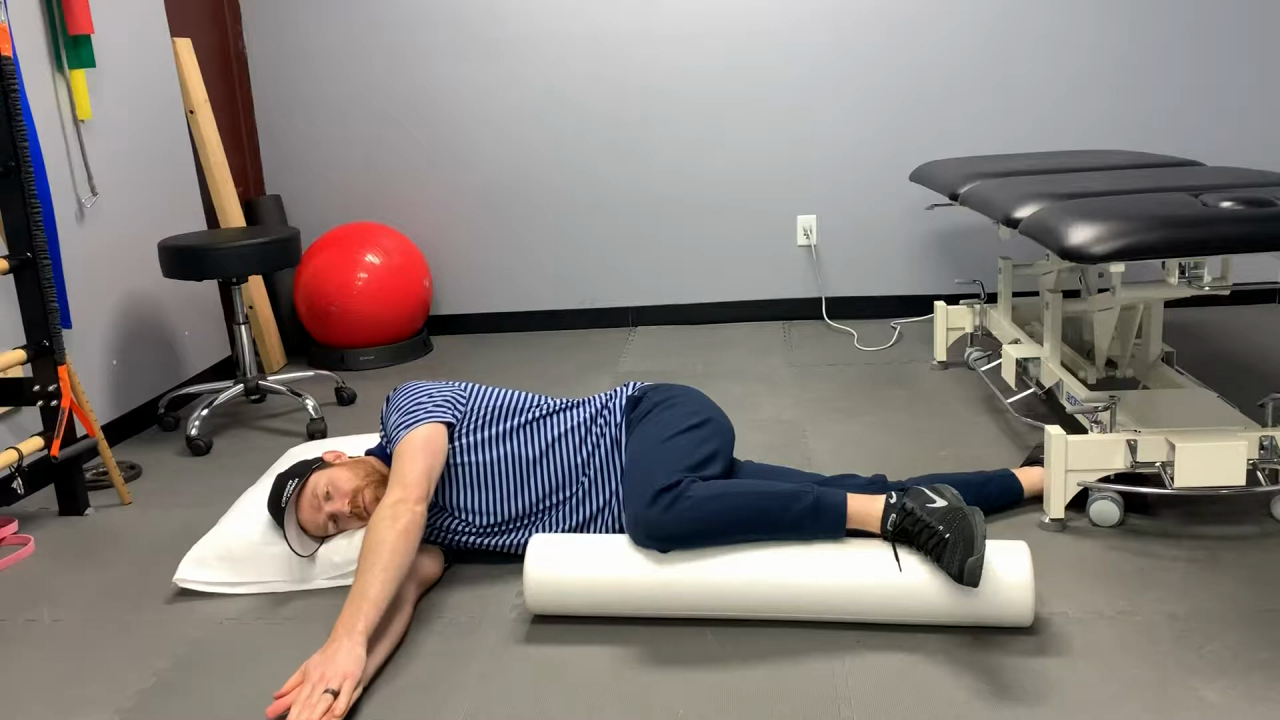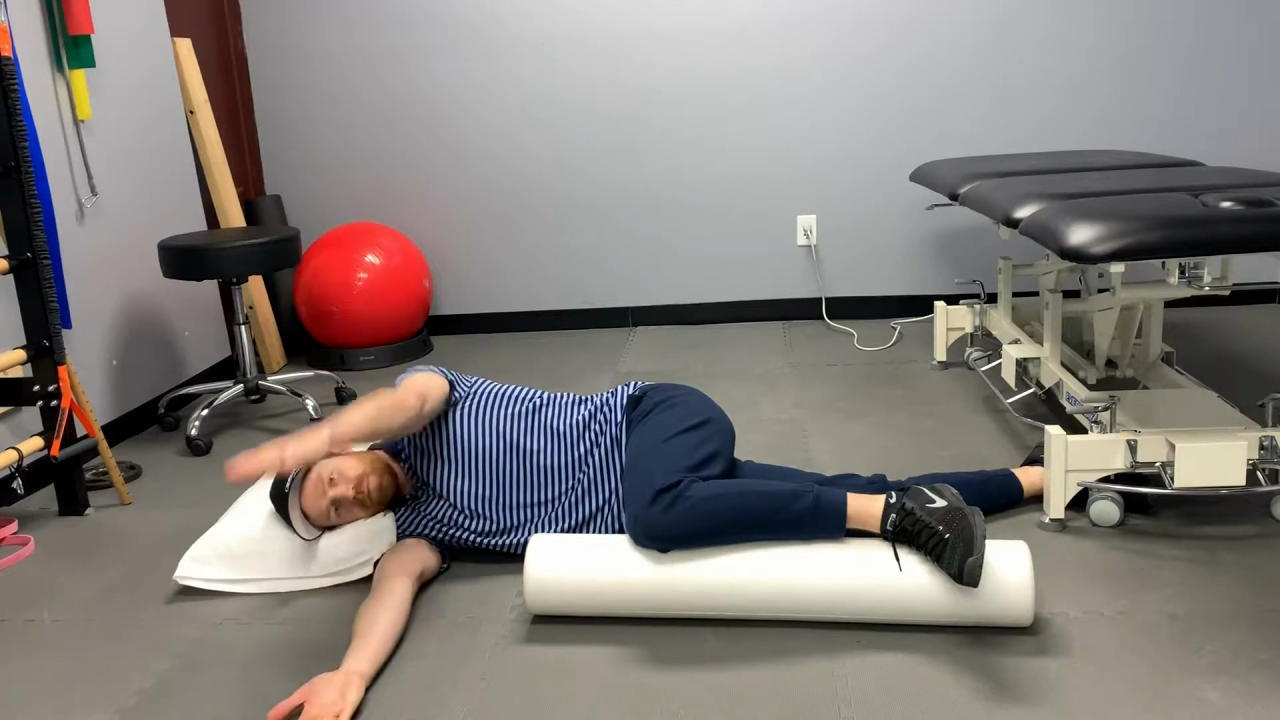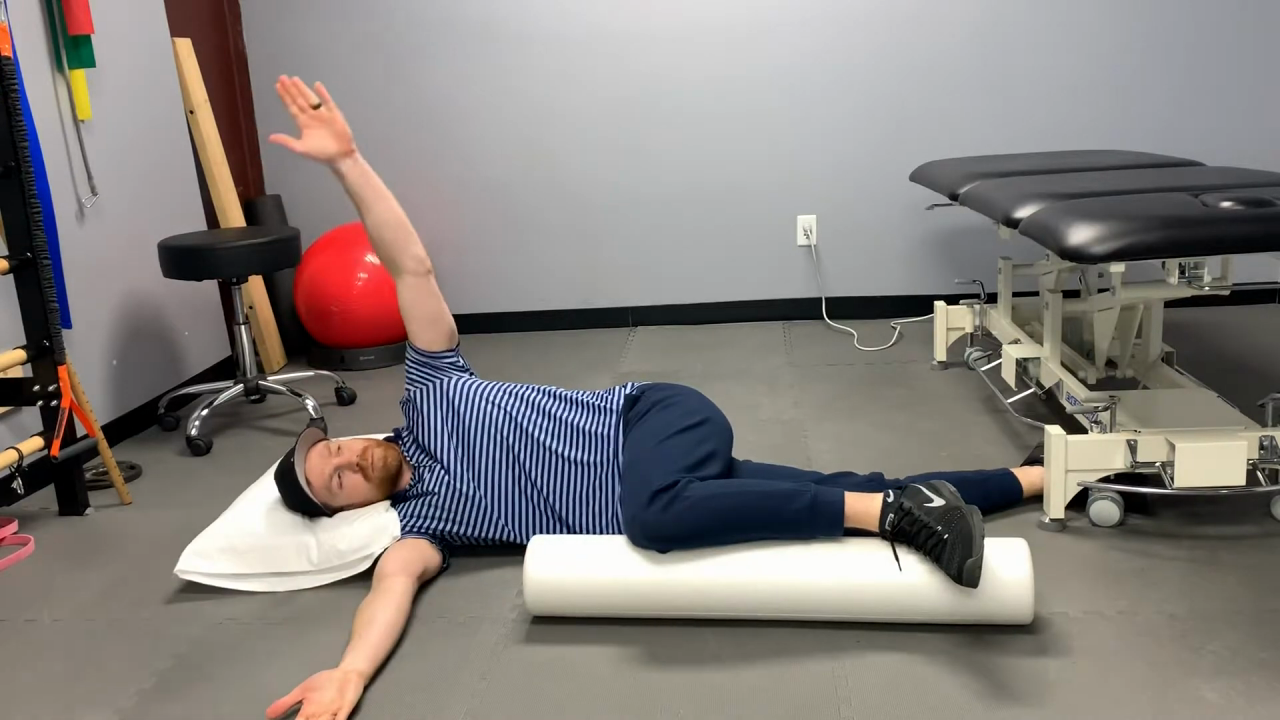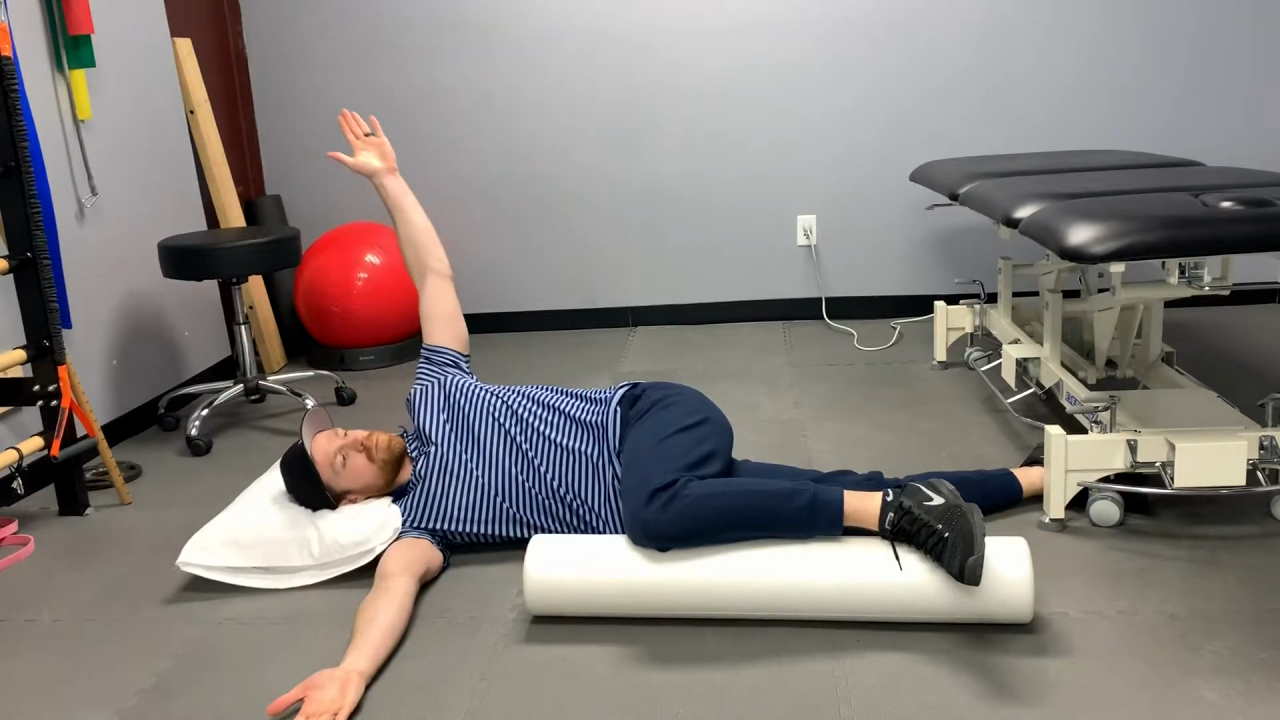
dt=0.5s
person 1, frame 1
left shoulder: (409, 405)
right shoulder: (435, 531)
left elbow: (402, 503)
right elbow: (403, 587)
left wrist: (344, 640)
left hip: (657, 419)
right hip: (643, 510)
left knee: (659, 510)
right knee: (846, 505)
left ankle: (897, 509)
right ankle: (1042, 474)
person 1, frame 2
left shoulder: (421, 413)
right shoulder: (421, 522)
left elbow: (403, 402)
right elbow: (396, 581)
left wrist: (311, 437)
left hip: (652, 419)
right hip: (647, 505)
left knee: (659, 511)
right knee: (844, 500)
left ankle: (896, 509)
right ankle: (1037, 474)
person 1, frame 3
left shoulder: (429, 392)
right shoulder: (423, 517)
left elbow: (412, 268)
right elbow: (394, 582)
left wrist: (347, 159)
left hip: (658, 418)
right hip: (651, 506)
left knee: (657, 512)
right knee: (843, 501)
left ankle: (899, 508)
right ankle: (1041, 476)
person 1, frame 4
left shoulder: (433, 395)
right shoulder: (421, 518)
left elbow: (435, 278)
right elbow: (396, 581)
left wrist: (387, 179)
left hip: (654, 415)
right hip: (651, 499)
left knee: (656, 512)
right knee: (840, 499)
left ankle: (897, 511)
right ankle: (1040, 477)
